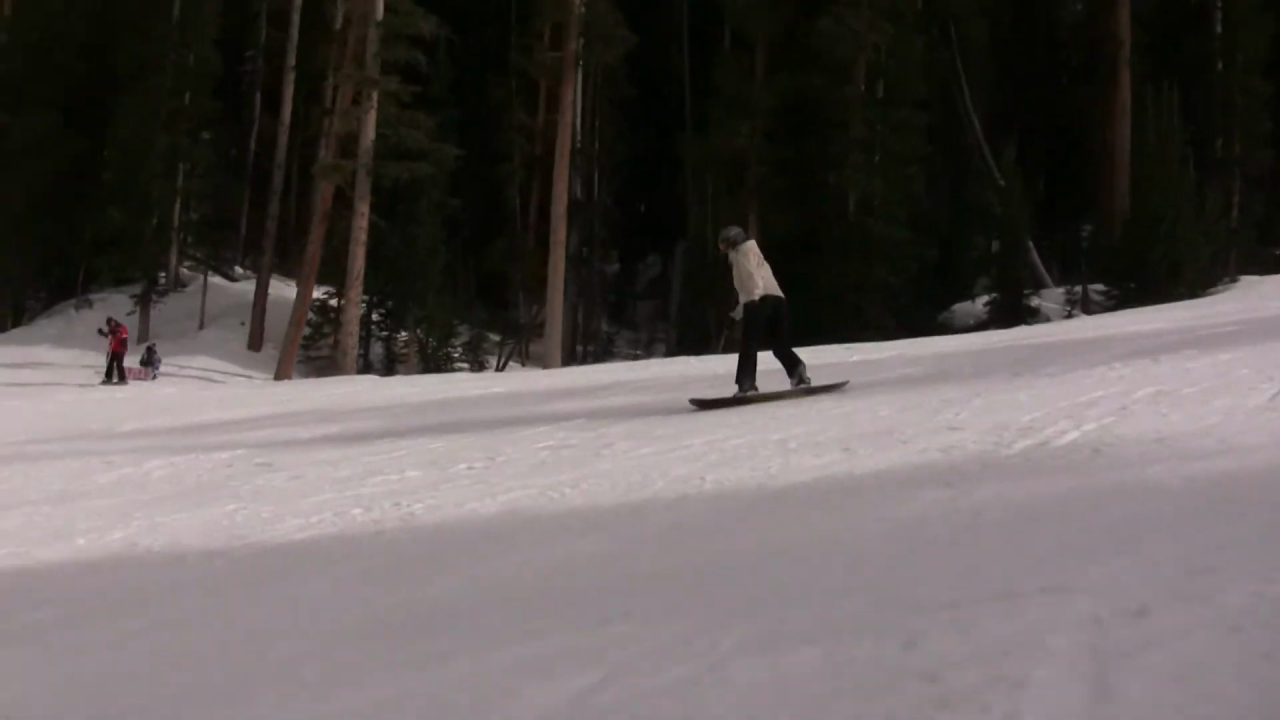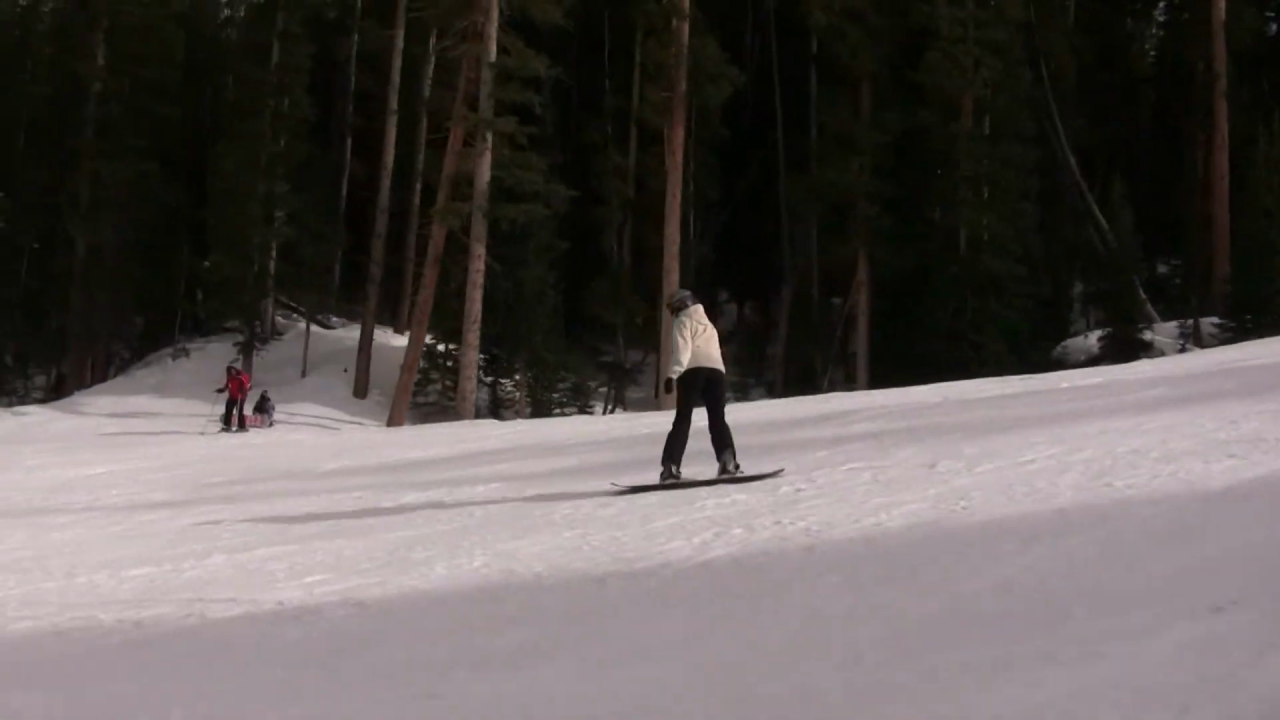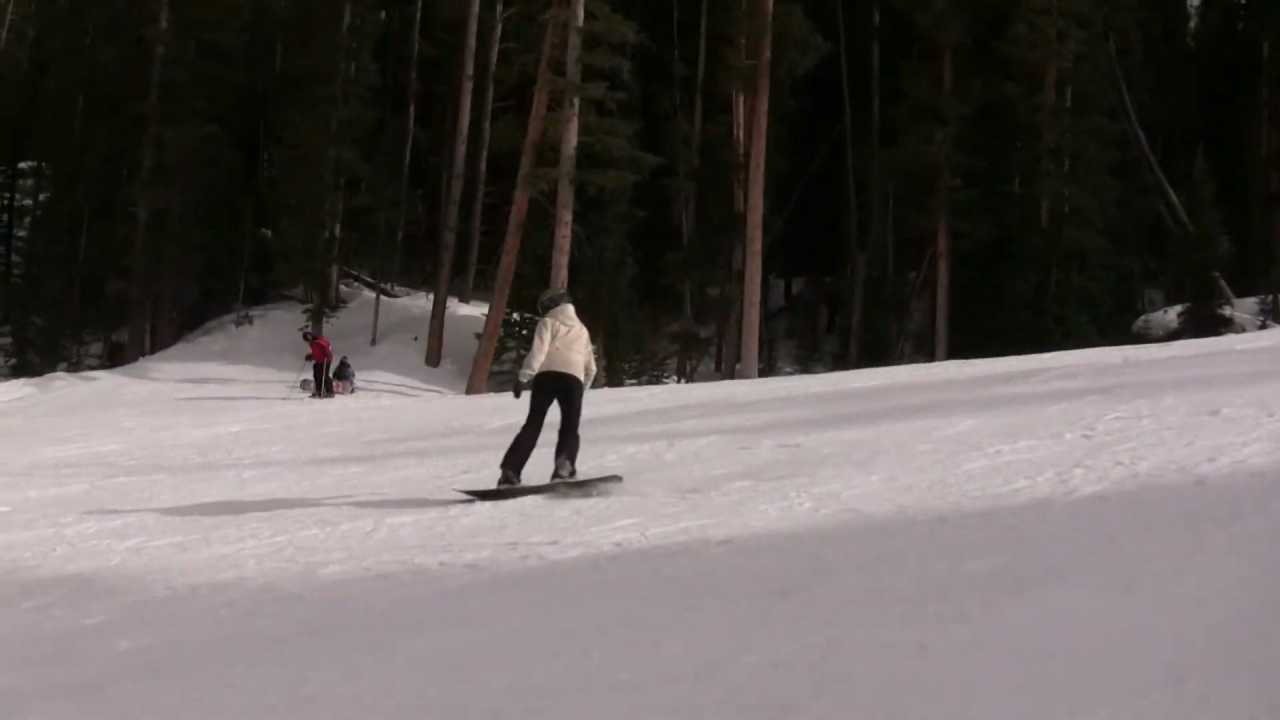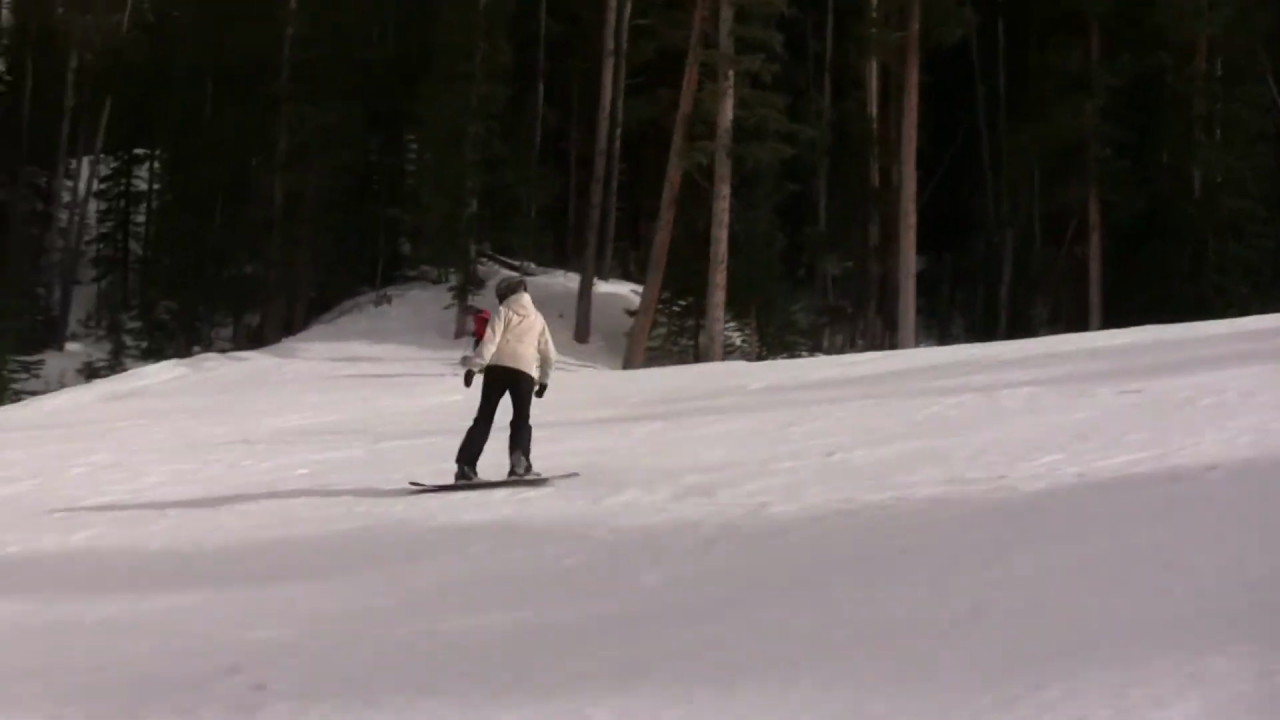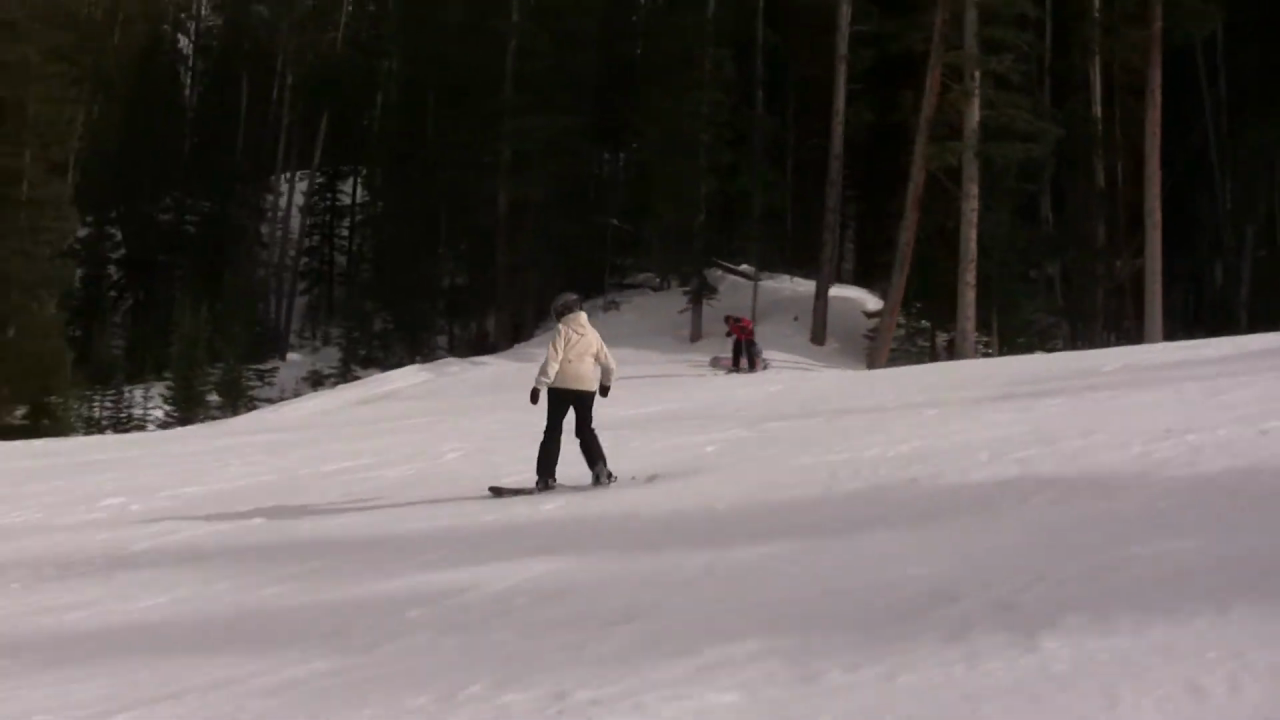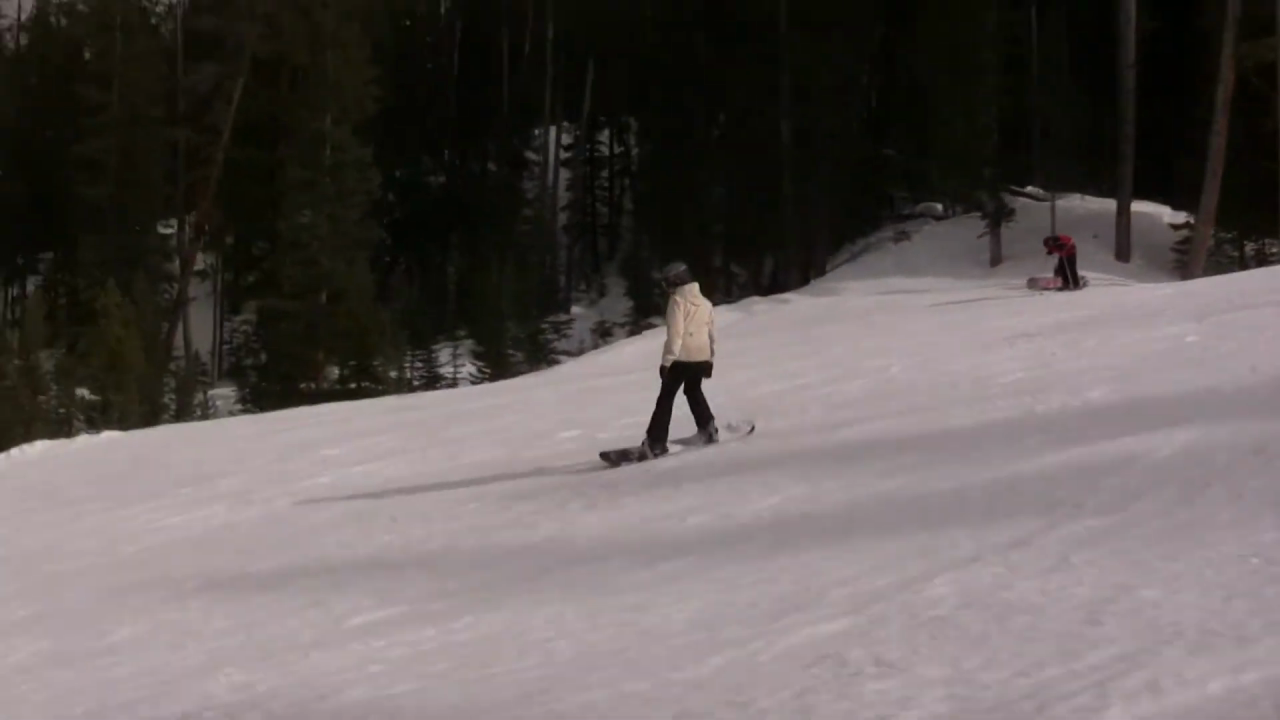
dt=0.5s
person 1, frame 1
left shoulder: (742, 254)
right shoulder: (755, 255)
left elbow: (753, 276)
left wrist: (754, 298)
right wrist: (735, 316)
left hip: (760, 300)
right hip: (777, 299)
left knee: (750, 344)
right knee: (780, 344)
left ankle: (746, 384)
right ankle: (798, 373)
person 1, frame 2
left shoulder: (683, 321)
right shoulder: (708, 325)
left elbow: (682, 349)
left wrist: (672, 374)
left hip: (692, 371)
right hip: (717, 371)
left knee: (682, 421)
right knee: (717, 421)
left ankle: (671, 467)
right ankle: (727, 461)
person 1, frame 3
left shoulder: (549, 322)
right shoulder: (582, 328)
left elbow: (538, 351)
right elbow: (591, 367)
left wrist: (523, 377)
right wrist: (581, 389)
left hip: (547, 375)
right hip: (573, 379)
left knee: (532, 426)
right knee: (570, 429)
left ankle: (510, 472)
right ankle: (564, 466)
person 1, frame 4
left shoulder: (504, 311)
right shoulder: (537, 317)
left elbow: (490, 341)
right elbow: (549, 354)
left wrist: (473, 366)
right wrist: (544, 379)
left hip: (498, 368)
right hip: (524, 372)
left knee: (483, 419)
right knee: (521, 421)
left ankle: (465, 466)
right ankle: (520, 462)
person 1, frame 5
left shoulder: (562, 329)
right shoulder: (592, 333)
left elbow: (552, 360)
right elbow: (609, 364)
left wrist: (539, 384)
right wrist: (606, 382)
left hip: (561, 386)
right hip: (586, 387)
left knee: (553, 432)
right knee: (585, 430)
left ankle: (545, 477)
right ankle: (600, 471)
person 1, frame 6
left shoulder: (677, 300)
right shoulder: (704, 302)
left elbow: (675, 334)
right elbow: (711, 333)
left wrist: (666, 361)
right wrist: (710, 358)
left hip: (682, 357)
right hip: (702, 357)
left knee: (666, 398)
right knee: (694, 392)
left ankle: (656, 443)
right ankle: (708, 428)
